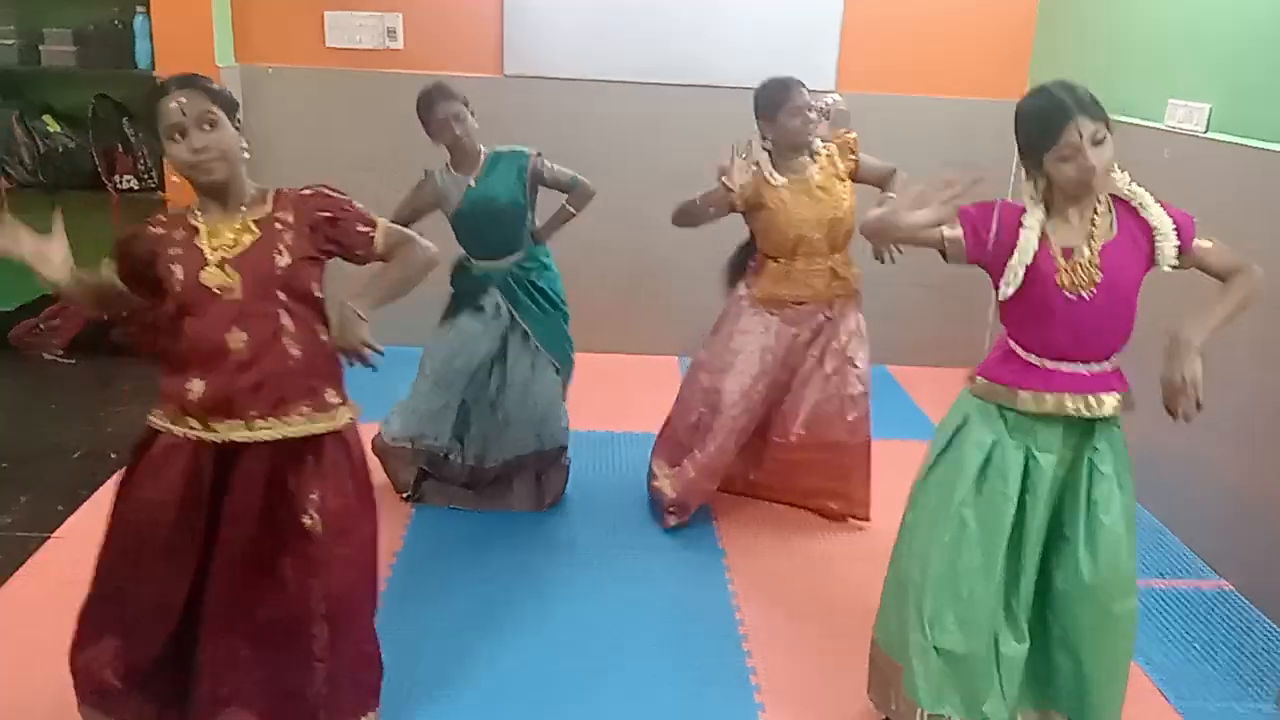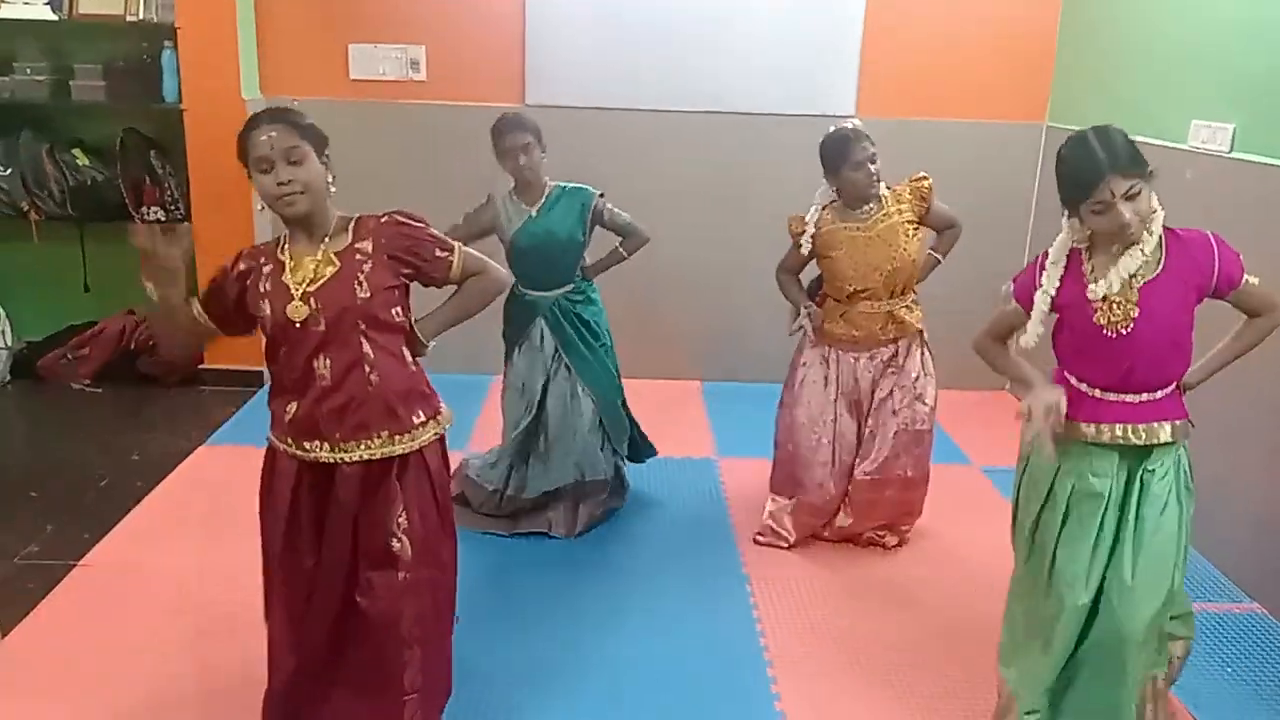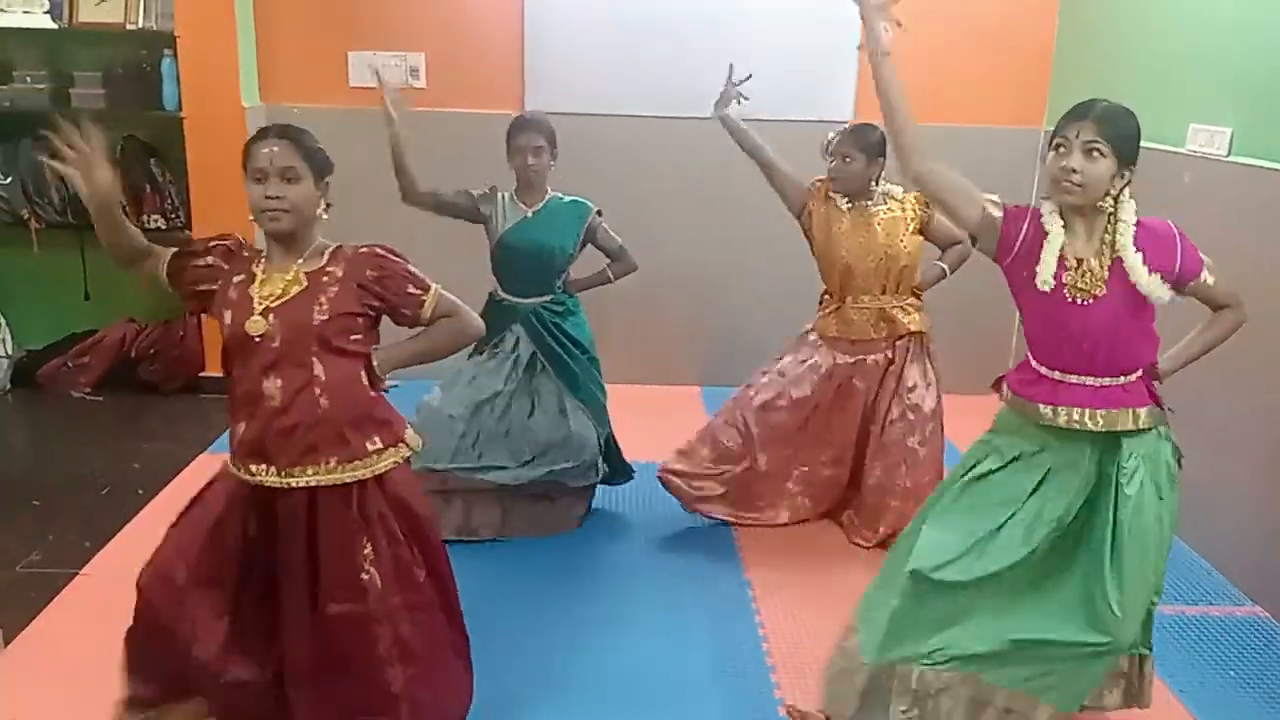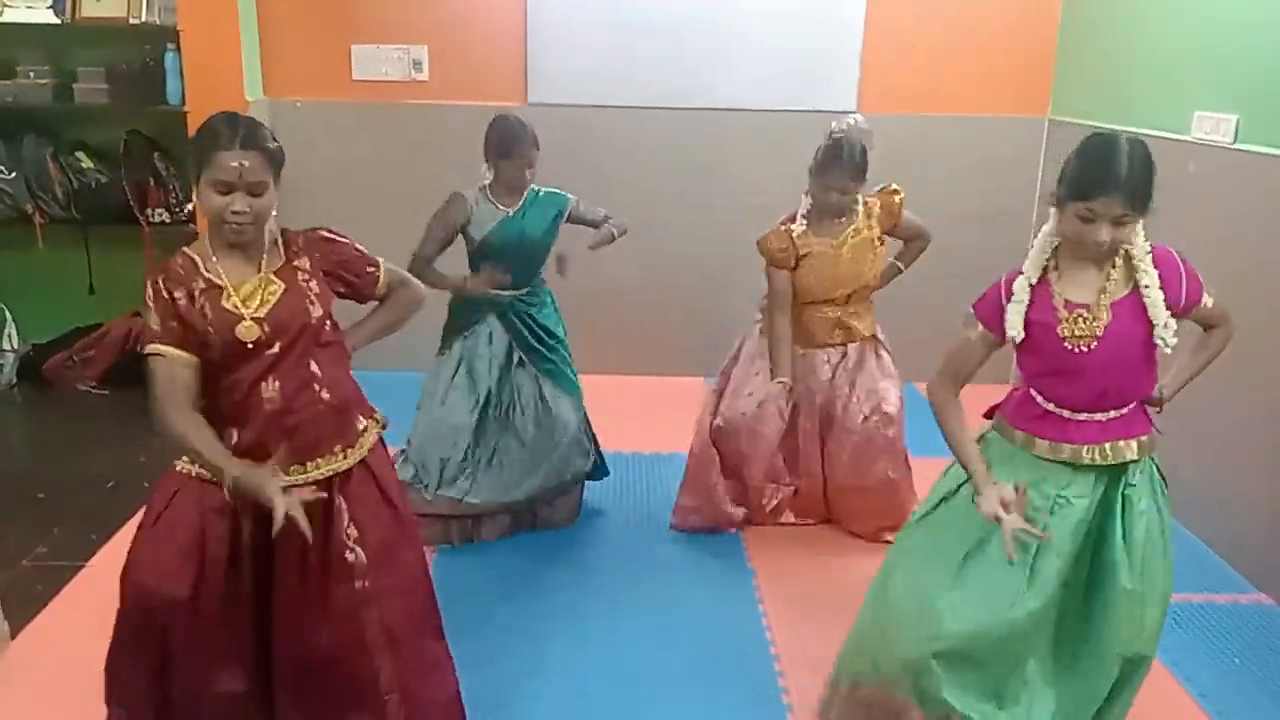
dt=0.5s
person 1, frame 1
left shoulder: (1148, 222)
right shoulder: (1002, 226)
left elbow: (1246, 275)
right elbow: (873, 229)
left wrist: (1190, 342)
right wrist: (902, 219)
left hip: (1091, 434)
right hip: (1000, 424)
left knee: (1093, 593)
right knee: (957, 580)
person 1, frame 2
left shoulder: (1199, 253)
right shoulder: (1057, 267)
right elbow: (988, 342)
left wrist: (1194, 375)
right wrist: (1038, 386)
left hip: (1153, 460)
right hip: (1067, 452)
left knee: (1132, 608)
right knee: (1060, 595)
person 1, frame 3
left shoulder: (1160, 245)
right shoulder: (1019, 232)
left elbow: (1232, 309)
right elbow: (916, 165)
left wrist: (1163, 366)
left hip: (1125, 454)
right hip: (1030, 439)
left knee: (1104, 604)
right knee: (943, 560)
person 1, frame 4
left shoulder: (1166, 274)
right shoulder: (1019, 288)
left elbow: (1221, 325)
right elbow: (944, 387)
left wrist: (1172, 386)
right wrist: (983, 478)
left hip: (1123, 475)
right hip: (1026, 461)
left knee: (1115, 633)
right knee: (945, 603)
person 2, frame 1
left shoulder: (307, 210)
right shoulder: (159, 238)
left elbow: (420, 252)
right elbow: (123, 305)
left wrist: (356, 305)
right wrist: (65, 275)
left hip: (304, 441)
right hip: (194, 448)
left knee: (313, 593)
right knee: (159, 598)
person 2, frame 2
left shoulder: (395, 237)
right shoulder: (251, 271)
left elbow: (493, 279)
right elbow: (180, 337)
left wrist: (419, 330)
right wrist: (166, 283)
left hip: (394, 460)
right hip: (302, 467)
left knee: (395, 610)
right knee: (309, 612)
person 2, frame 3
left shoulder: (366, 268)
right shoulder: (224, 266)
left elbow: (465, 324)
right elbow: (136, 254)
left wrist: (378, 361)
right wrist: (100, 196)
left hip: (356, 484)
right hip: (257, 488)
left knee: (373, 632)
person 2, frame 4
left shoulder: (317, 256)
right shoulder: (175, 288)
left elbow: (406, 293)
right elbow: (174, 412)
left wrist: (335, 355)
right wrist: (252, 482)
left hip: (342, 474)
right hip: (225, 483)
left knee: (361, 625)
person 3, frame 1
left shoulder: (838, 158)
right shoulder: (752, 177)
left elbow: (893, 175)
right elbow: (681, 217)
right wrist: (723, 199)
left hip: (833, 308)
right hip: (768, 308)
left knee: (838, 403)
right knee: (727, 396)
left ankle: (826, 491)
right ankle: (682, 484)
person 3, frame 2
left shoulder: (909, 202)
right shoulder: (818, 226)
left elbow: (954, 227)
right elbow: (786, 273)
left wrist: (926, 265)
right wrist: (804, 305)
left hip: (898, 346)
right hip: (833, 347)
left knee: (897, 440)
right knee: (817, 440)
left ankle: (873, 522)
right ankle: (800, 517)
person 3, frame 3
left shoulder: (910, 209)
right shoulder: (816, 206)
left elbow: (962, 245)
right elbow: (766, 162)
left wrist: (929, 277)
right wrist: (724, 113)
left hip: (898, 350)
right hip: (832, 346)
left knee: (903, 444)
right knee: (768, 407)
left ankle: (880, 522)
right ankle: (755, 495)
person 3, frame 4
left shoulder: (879, 214)
right shoulder: (787, 238)
left elbow: (921, 236)
right elbow: (778, 315)
left wrist: (888, 274)
right wrist: (787, 377)
left hip: (855, 348)
right hip: (789, 344)
left knee: (873, 435)
right knee: (745, 422)
left ankle: (864, 512)
right ankle: (744, 502)
person 4, frame 1
left shoulder: (520, 163)
right shoulder: (437, 184)
left elbow: (583, 190)
right elbow: (394, 228)
left wrist: (543, 232)
left hip: (530, 286)
right hip: (478, 292)
left knee: (534, 386)
right knee: (454, 383)
left ankle: (531, 477)
right ankle: (457, 471)
person 4, frame 2
left shoulder: (581, 200)
right shoulder: (497, 210)
left elbow: (639, 237)
left wrist: (593, 268)
left hip: (578, 321)
right hip: (528, 323)
left knee: (581, 415)
right knee: (530, 419)
left ankle: (579, 501)
right ankle: (524, 494)
person 4, frame 3
left shoulder: (577, 214)
right shoulder: (489, 206)
left elbow: (626, 261)
right elbow: (415, 196)
left wrist: (575, 283)
right wrist: (395, 136)
left hip: (557, 331)
right hip: (505, 330)
left knee: (568, 430)
right knee: (449, 419)
left ankle: (559, 505)
person 4, frame 4
left shoulder: (552, 204)
right shoulder: (465, 206)
left elbow: (616, 226)
right elbow: (419, 265)
left wrist: (581, 243)
right wrist: (465, 285)
left hip: (534, 321)
right hip: (477, 326)
left knee: (554, 418)
right knee: (456, 421)
left ankle: (549, 503)
right ankle: (456, 506)
